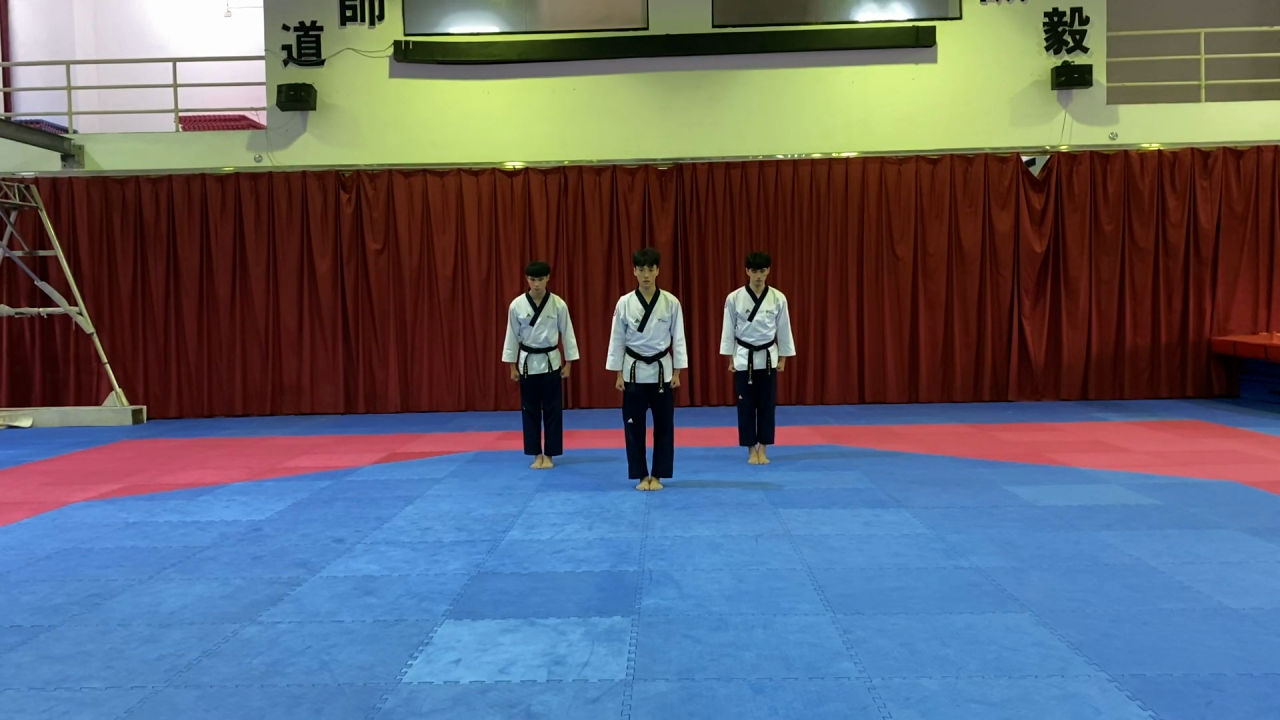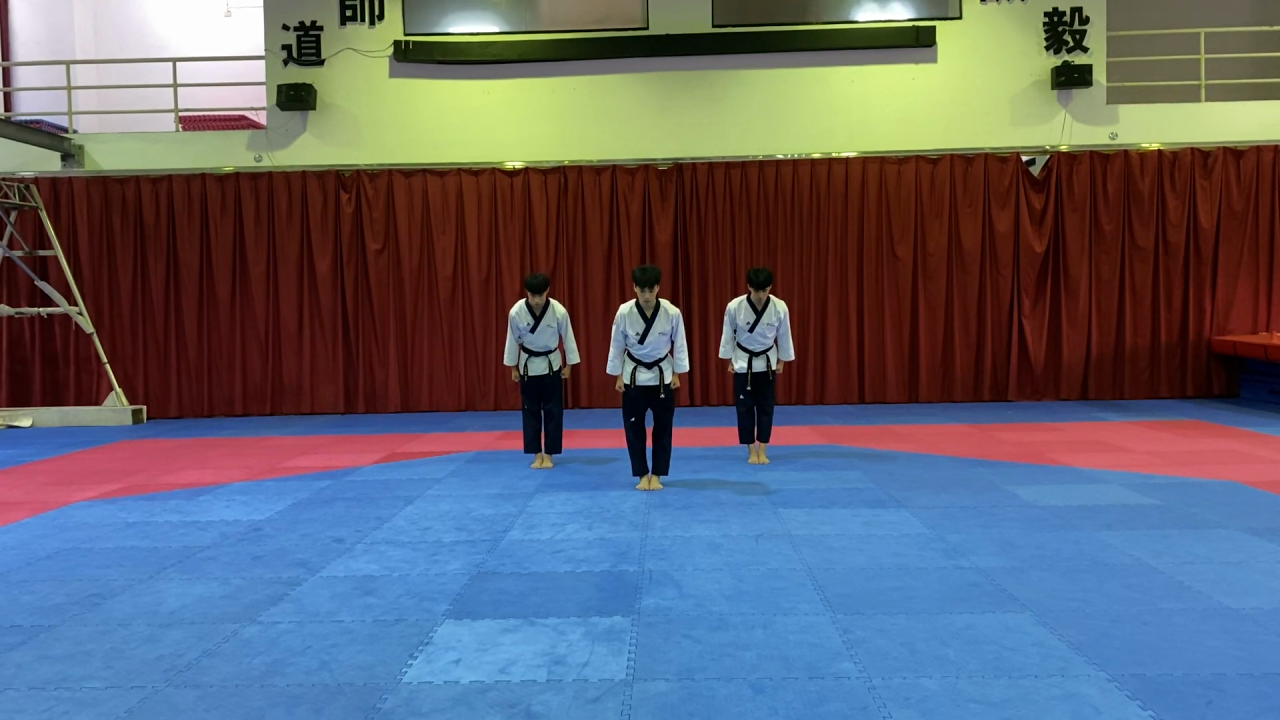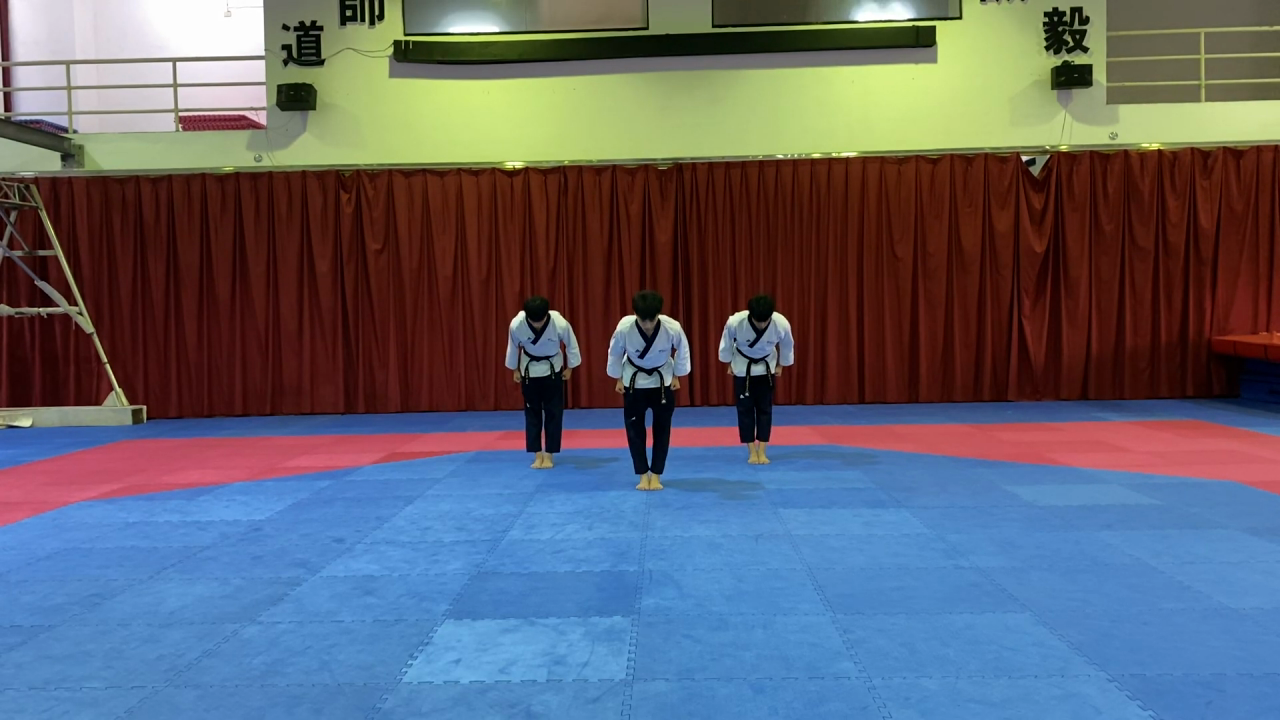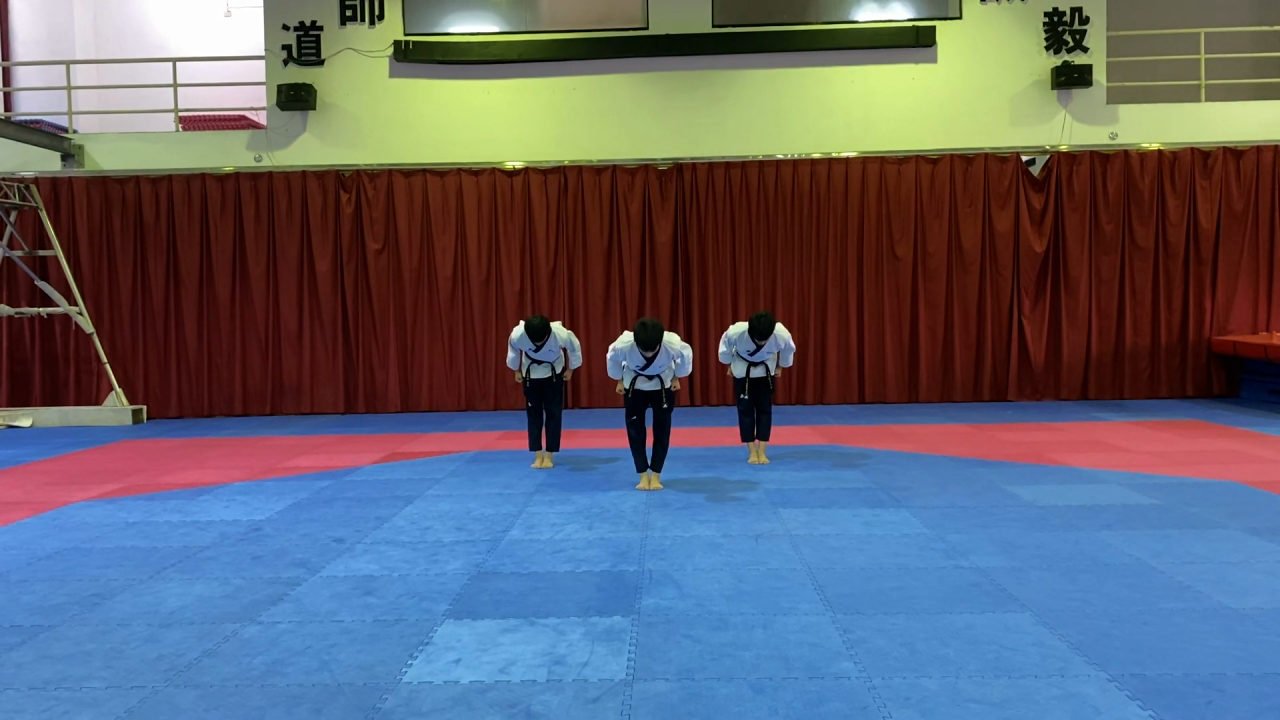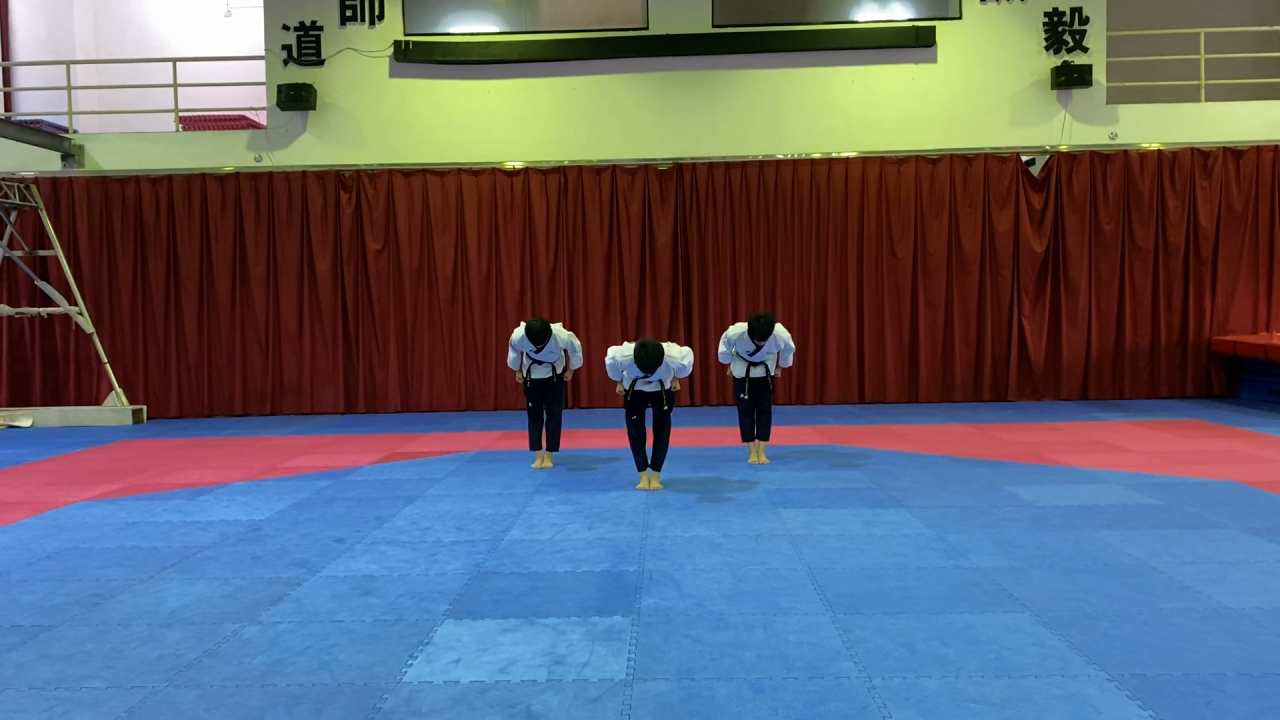
dt=0.4s
person 1, frame 1
left shoulder: (671, 302)
right shoulder: (624, 303)
left elbow: (678, 338)
right elbow: (617, 339)
left wrist: (677, 372)
right wrist: (618, 374)
left hip: (661, 369)
right hip: (634, 370)
left knee: (664, 425)
right knee: (634, 425)
left ankle: (657, 475)
right ankle: (642, 475)
person 1, frame 2
left shoulder: (672, 312)
right shoulder: (624, 312)
left elbow: (679, 344)
right elbow: (617, 345)
left wrist: (677, 374)
right wrist: (618, 376)
left hip: (662, 373)
right hip: (634, 374)
left knee: (663, 425)
right knee: (634, 425)
left ankle: (656, 474)
right ankle: (643, 474)
person 1, frame 3
left shoulder: (672, 328)
right shoulder: (624, 328)
left elbow: (683, 351)
right elbow: (614, 353)
left wrist: (677, 376)
right wrist: (619, 379)
left hip: (662, 378)
right hip: (634, 379)
left knee: (662, 427)
right knee: (634, 427)
left ankle: (656, 474)
right ankle: (643, 474)
person 1, frame 4
left shoulder: (673, 344)
right shoulder: (623, 344)
left elbow: (687, 356)
right elbow: (612, 358)
left wrist: (676, 378)
right wrist: (619, 380)
left hip: (662, 382)
right hip: (635, 383)
left knee: (662, 427)
right knee: (635, 427)
left ankle: (655, 474)
right ankle: (643, 475)
person 1, frame 5
left shoulder: (674, 356)
right shoulder: (623, 356)
left elbow: (689, 355)
right elbow: (609, 358)
left wrist: (676, 379)
right wrist: (619, 382)
left hip: (662, 386)
right hip: (634, 386)
left knee: (662, 426)
right knee: (635, 427)
left ankle: (655, 474)
right ankle: (643, 475)
person 2, frame 1
left shoulder: (778, 298)
right shoulder: (734, 298)
left elbow: (784, 330)
right elbow: (729, 330)
left wrist: (783, 358)
right wrist: (730, 359)
left hip: (768, 357)
right hip: (744, 357)
left knee: (767, 405)
right knee: (746, 405)
left ankle: (762, 450)
right ankle: (752, 450)
person 2, frame 2
left shoulder: (780, 307)
right shoulder: (734, 307)
left elbow: (784, 336)
right elbow: (728, 335)
left wrist: (782, 361)
right wrist: (729, 361)
left hip: (767, 361)
right hip: (743, 361)
left knee: (766, 406)
right knee: (745, 406)
left ankle: (762, 450)
right ankle: (752, 451)
person 2, frame 3
left shoulder: (781, 324)
right shoulder: (735, 322)
left elbow: (787, 346)
right elbow: (726, 344)
left wrist: (780, 365)
right wrist: (730, 364)
left hip: (766, 366)
right hip: (742, 366)
left knee: (765, 407)
right knee: (745, 407)
left ankle: (762, 451)
right ankle: (752, 451)
person 2, frame 4
left shoulder: (782, 335)
right shoulder: (735, 332)
left elbow: (789, 350)
right elbow: (725, 346)
left wrist: (780, 367)
right wrist: (730, 365)
left hip: (766, 369)
right hip: (742, 368)
left knee: (764, 408)
right knee: (745, 408)
left ankle: (762, 451)
right ankle: (752, 452)
person 2, frame 5
left shoulder: (782, 335)
right shoulder: (735, 333)
left elbow: (788, 350)
right elbow: (725, 346)
left wrist: (779, 367)
right wrist: (730, 365)
left hip: (765, 369)
right hip: (742, 368)
left knee: (764, 408)
right knee: (745, 408)
left ankle: (762, 451)
right ankle: (752, 452)
person 3, frame 1
left shoulder: (558, 304)
right shoulder: (517, 305)
left elbow: (567, 334)
right elbow: (512, 336)
left wrist: (568, 363)
right wrist: (512, 366)
left hip: (551, 362)
right hip: (527, 362)
left knee: (552, 410)
right knee: (530, 410)
left ankle: (549, 455)
right ankle: (537, 455)
person 3, frame 2
left shoulder: (559, 311)
right shoulder: (516, 312)
left elbow: (568, 338)
right elbow: (512, 340)
left wrist: (569, 365)
right wrist: (513, 368)
left hip: (551, 364)
right hip: (528, 364)
left knee: (553, 410)
right knee: (530, 410)
left ankle: (548, 454)
right ankle: (537, 454)
person 3, frame 3
left shoulder: (560, 323)
right shoulder: (516, 324)
left elbow: (571, 345)
right elbow: (513, 347)
left wrist: (569, 368)
right wrist: (514, 369)
left hip: (553, 367)
right hip: (530, 368)
left knee: (553, 411)
right knee: (532, 411)
left ankle: (548, 455)
right ankle: (538, 454)
person 3, frame 4
left shoulder: (561, 334)
right shoulder: (517, 335)
left elbow: (575, 348)
right elbow: (513, 351)
left wrist: (570, 369)
right wrist: (516, 370)
left hip: (554, 370)
right hip: (531, 371)
left knee: (553, 411)
right knee: (533, 411)
left ankle: (549, 455)
right ankle: (538, 455)
person 3, frame 5
left shoulder: (562, 336)
right shoulder: (518, 337)
left elbow: (576, 348)
right elbow: (513, 351)
left wrist: (571, 369)
right wrist: (517, 370)
left hip: (555, 371)
right hip: (531, 371)
left knee: (554, 411)
right knee: (534, 412)
left ankle: (549, 455)
right ankle: (538, 455)
